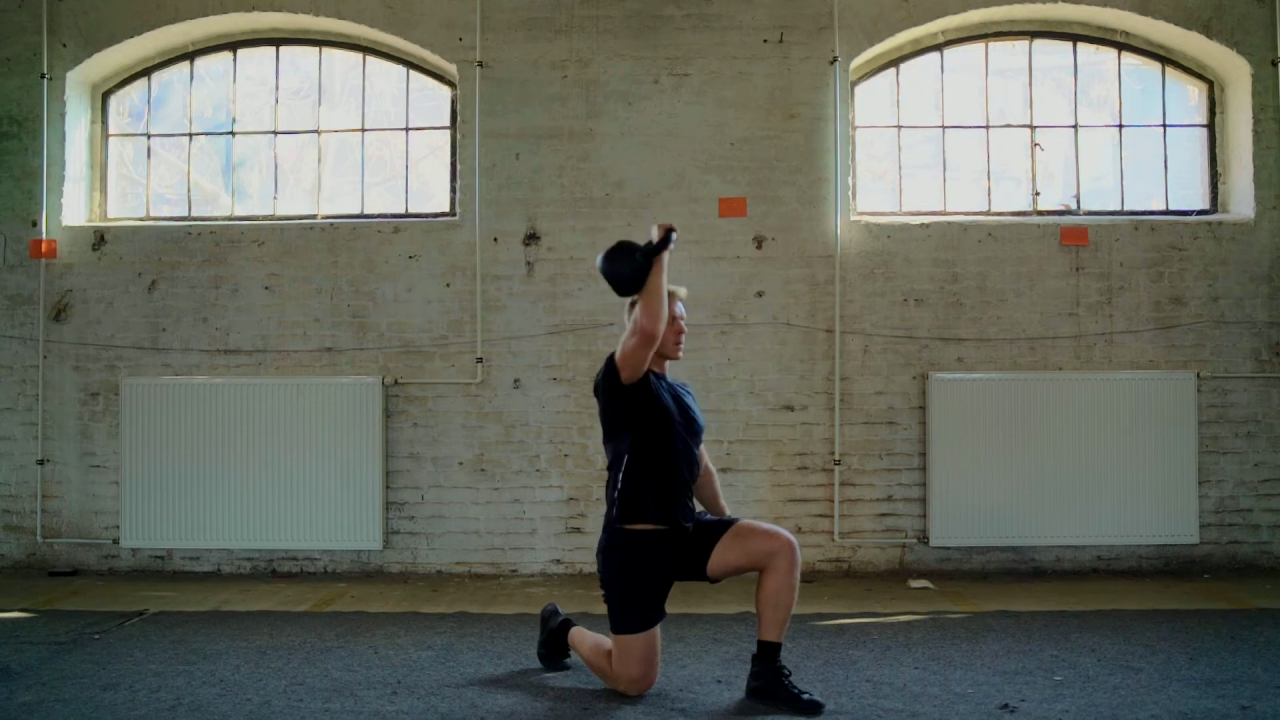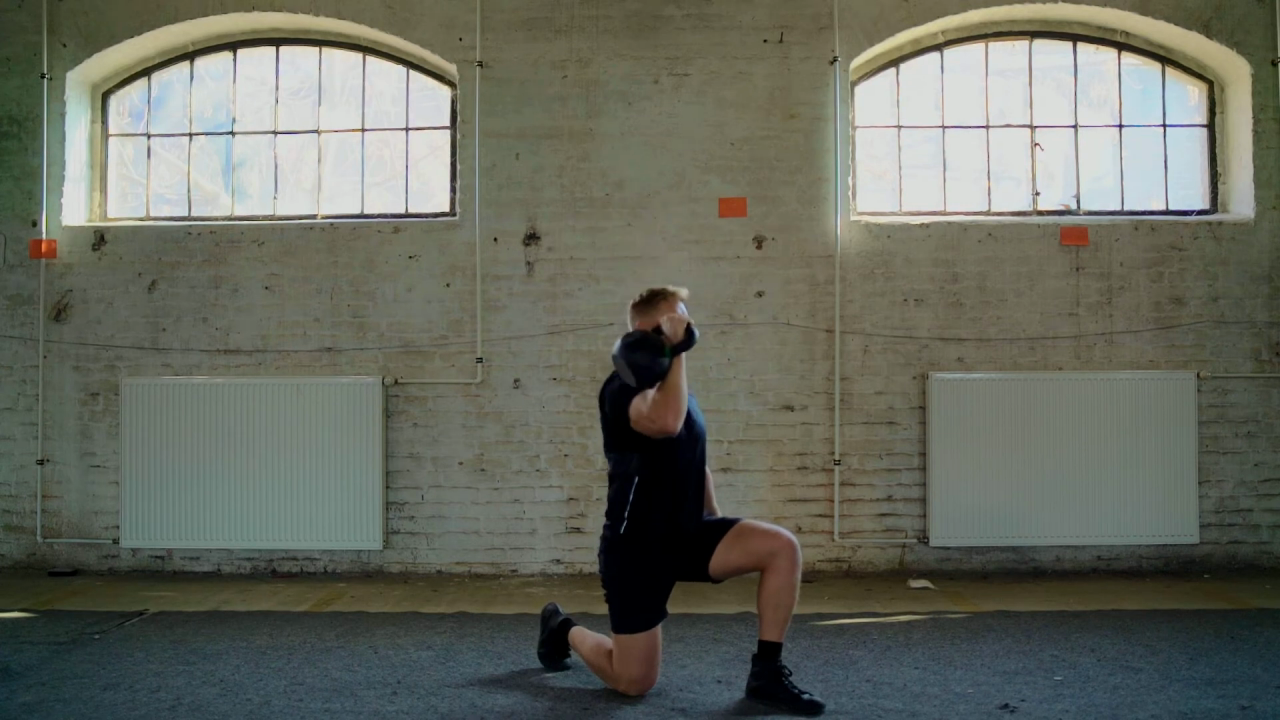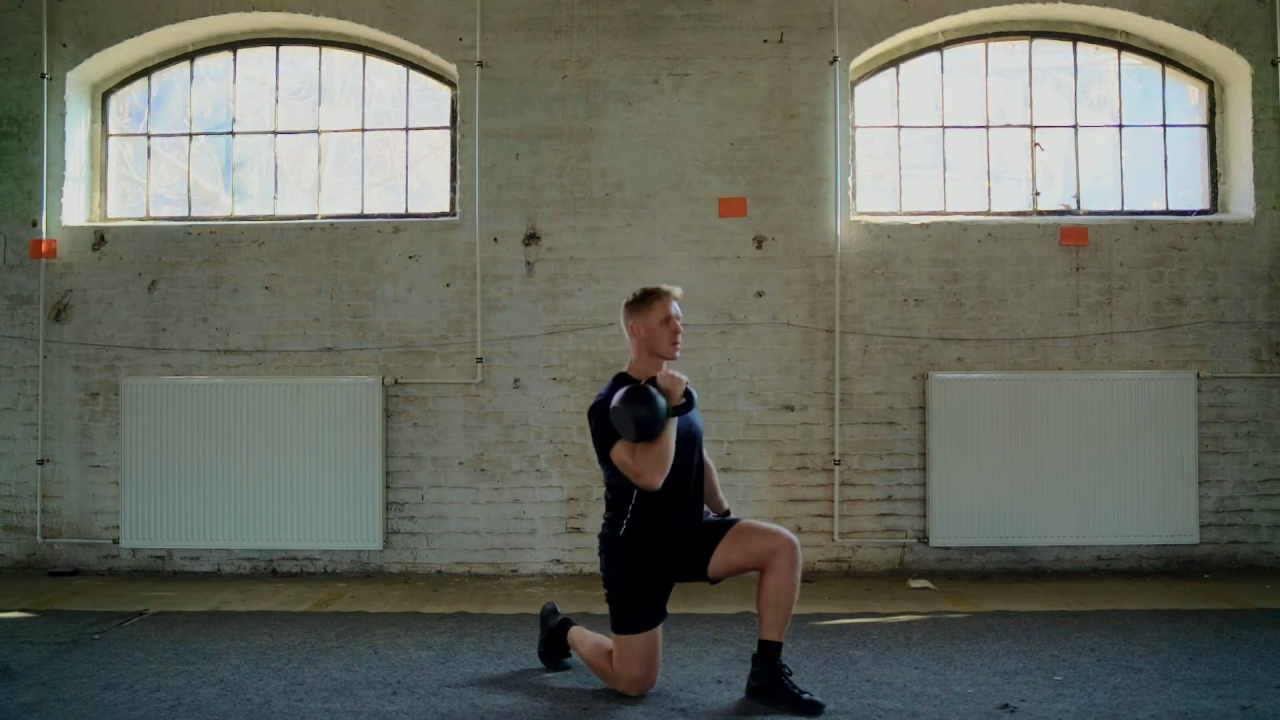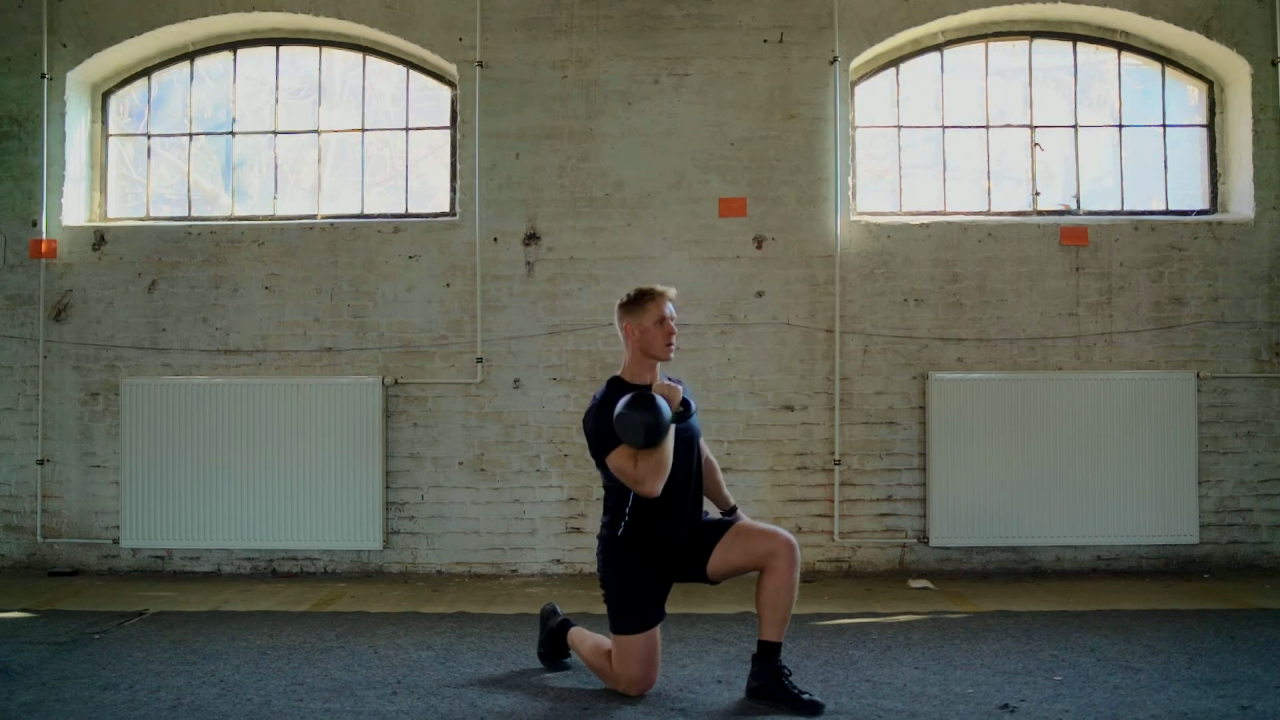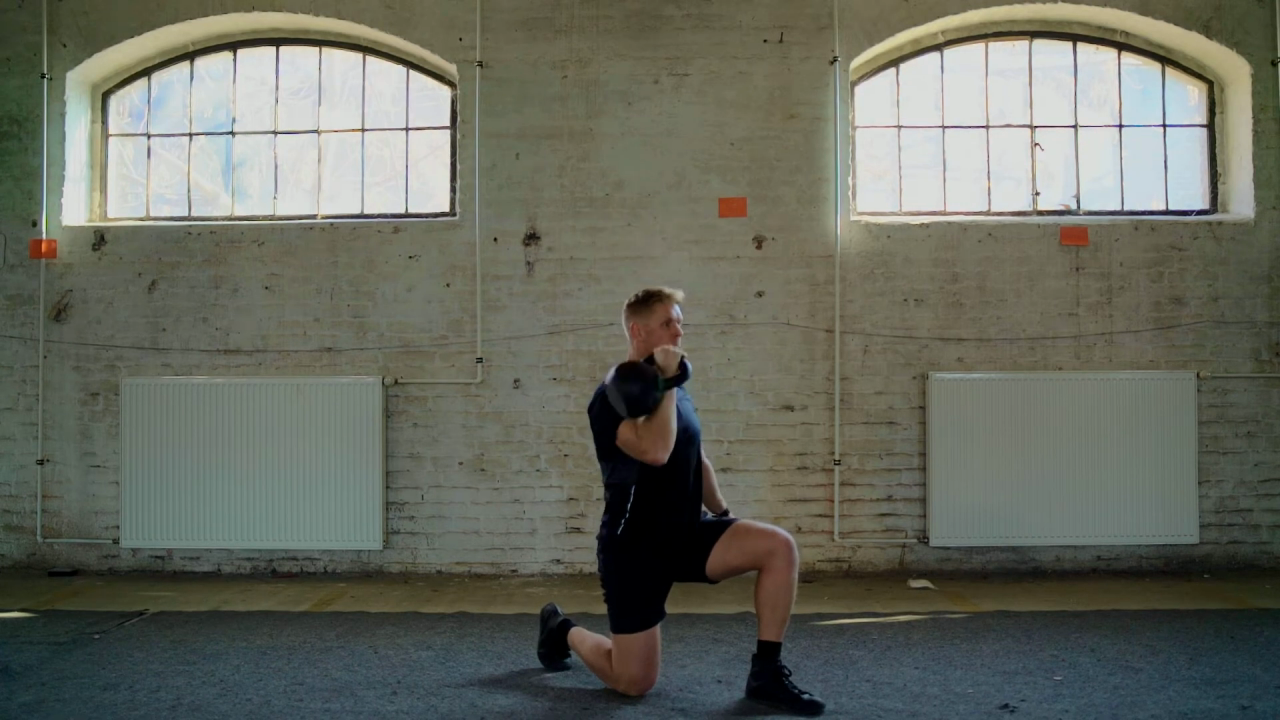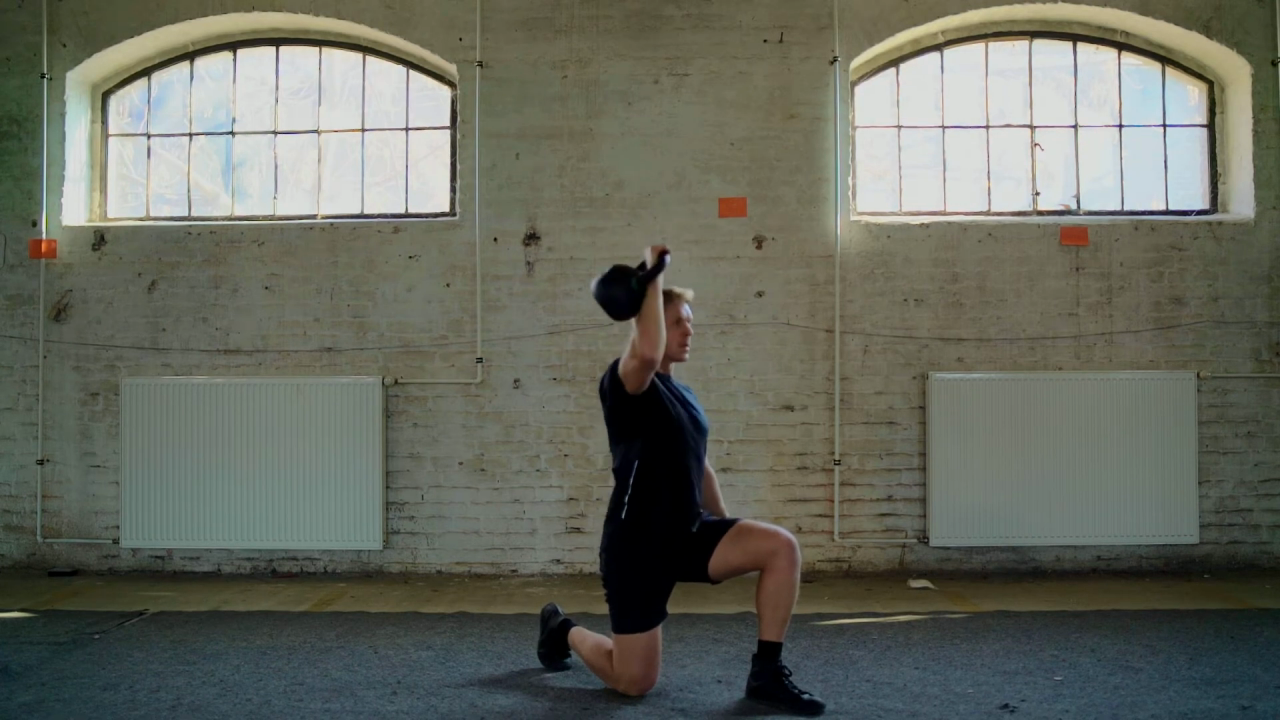
dt=0.4s
person 1, frame 1
left shoulder: (681, 392)
right shoulder: (618, 381)
left elbow: (700, 467)
right elbow: (648, 330)
left wrist: (727, 530)
right wrist: (657, 252)
left hip: (683, 532)
right hip: (634, 546)
left knee: (781, 547)
left ankle: (766, 673)
right ankle: (562, 631)
person 1, frame 2
left shoulder: (676, 386)
right shoulder: (623, 387)
right elbow: (668, 423)
left wrist: (717, 525)
right wrist: (672, 351)
left hip: (685, 534)
right hip: (636, 547)
left knee: (782, 547)
right knee: (634, 682)
left ankle: (766, 673)
right ankle: (564, 630)
person 1, frame 3
left shoulder: (674, 389)
right shoulder: (613, 404)
right elbow: (651, 475)
left wrist: (724, 515)
right wrist: (669, 405)
left hip: (686, 533)
right hip: (637, 548)
left knee: (782, 546)
right knee: (635, 682)
left ankle: (766, 672)
right ankle: (563, 630)
person 1, frame 4
left shoulder: (675, 390)
right shoulder: (606, 410)
left elbow: (701, 458)
right elbow: (649, 482)
left wrist: (732, 513)
right wrist: (665, 412)
left hip: (686, 534)
right hip: (634, 550)
left knee: (781, 548)
right knee: (634, 683)
left ankle: (766, 673)
right ankle: (563, 631)
person 1, frame 5
left shoulder: (676, 392)
right shoulder: (612, 399)
right elbow: (657, 453)
left wrist: (724, 516)
right wrist: (664, 378)
left hip: (685, 533)
right hip: (633, 548)
left knee: (779, 546)
right knee: (634, 682)
left ankle: (766, 673)
right ankle: (564, 631)
person 1, frame 6
left shoulder: (683, 393)
right shoulder: (623, 385)
right elbow: (647, 353)
left wrist: (726, 530)
right wrist: (652, 278)
left hip: (688, 533)
right hip: (637, 546)
left knee: (781, 547)
right knee: (635, 682)
left ankle: (766, 674)
right ankle: (562, 630)
